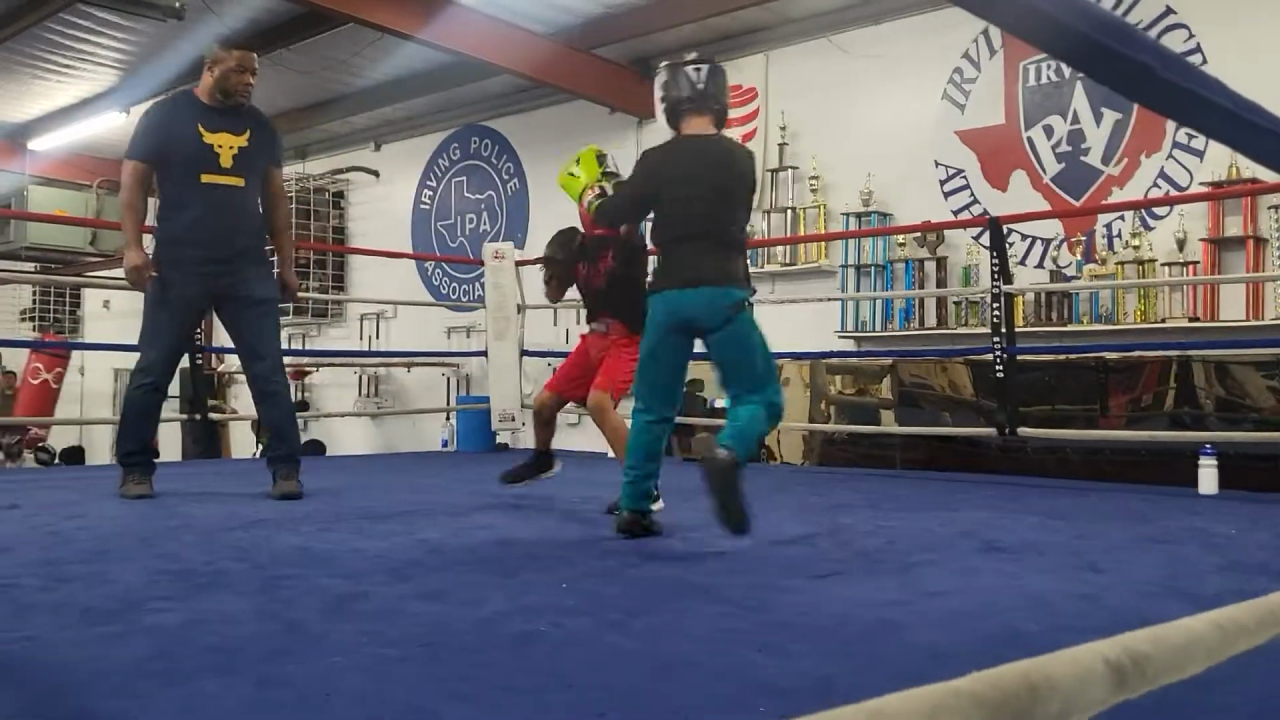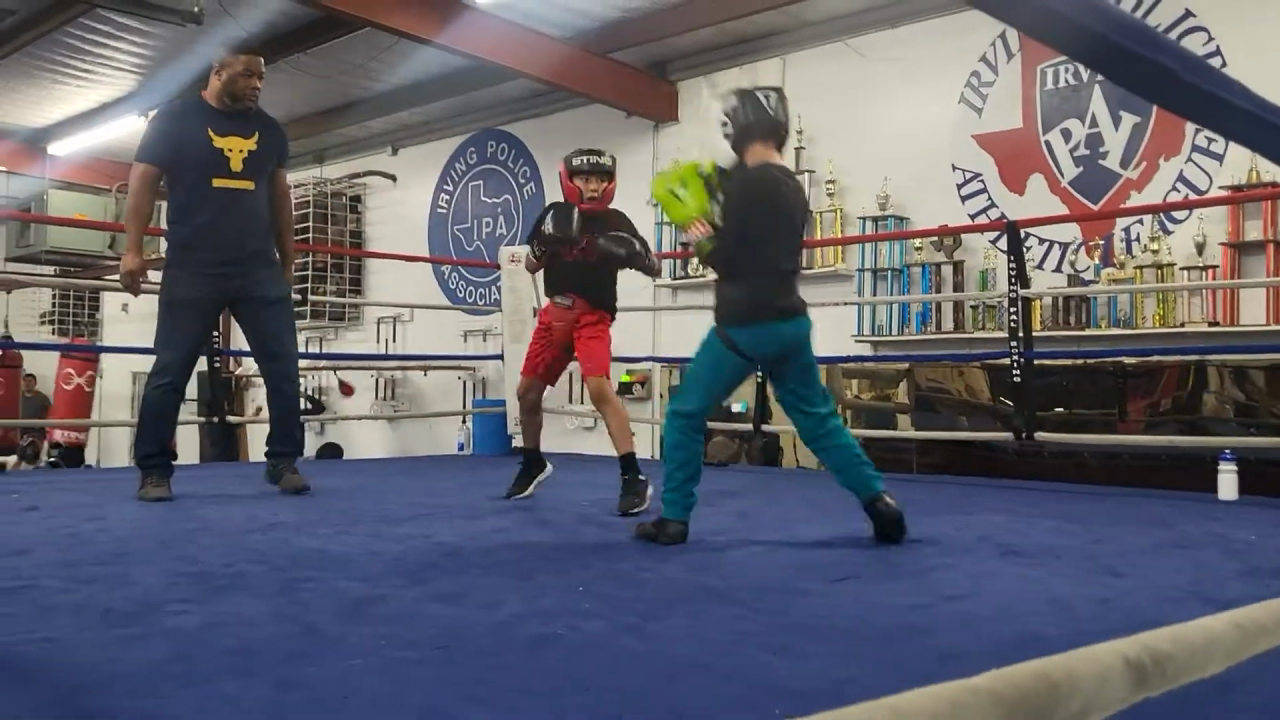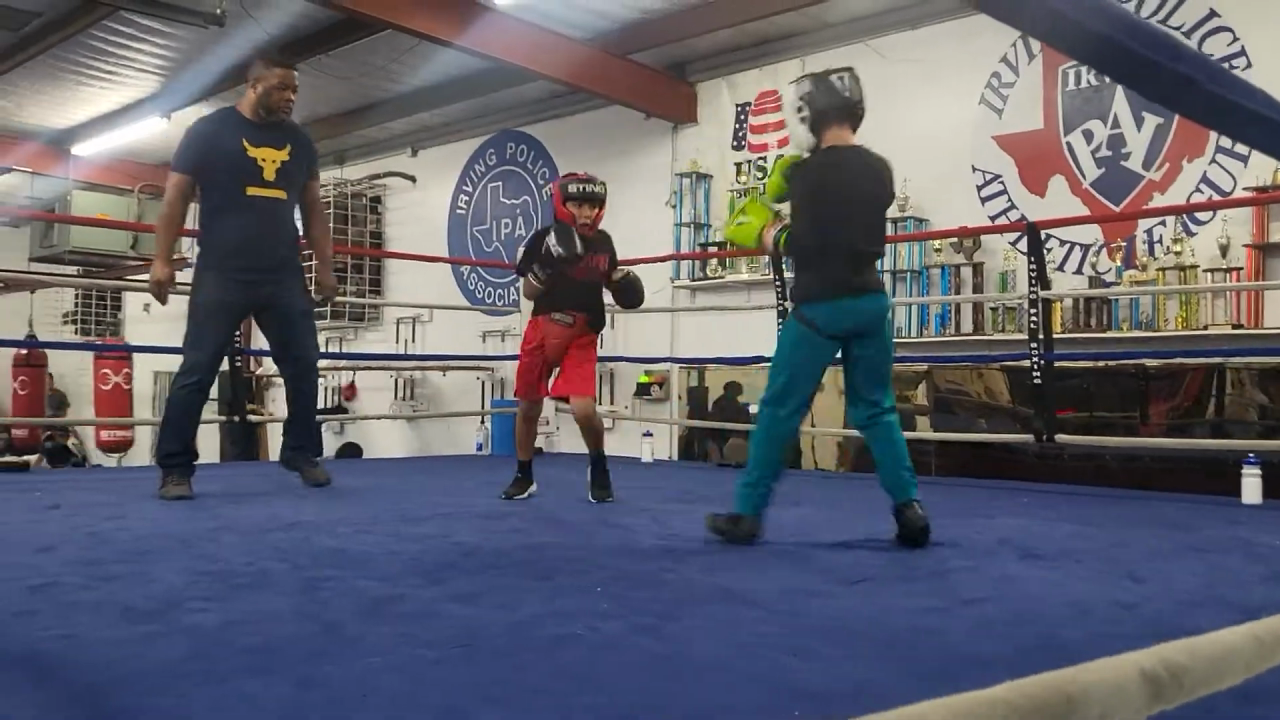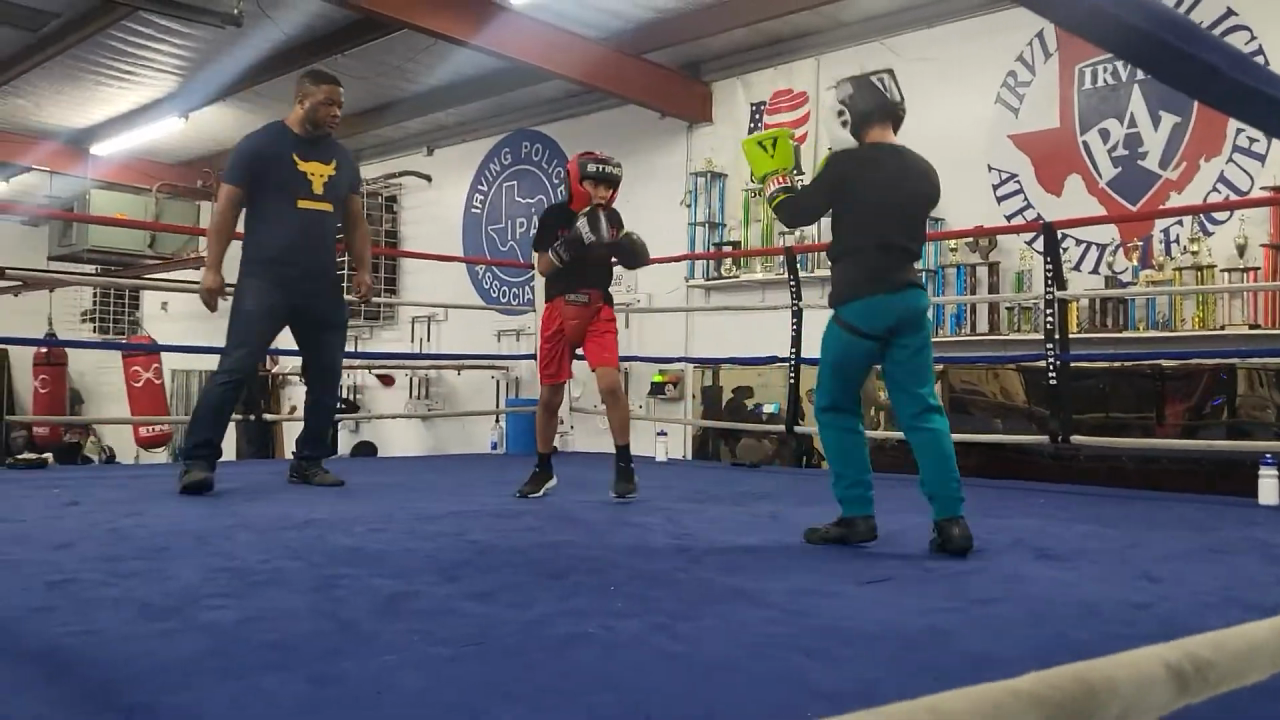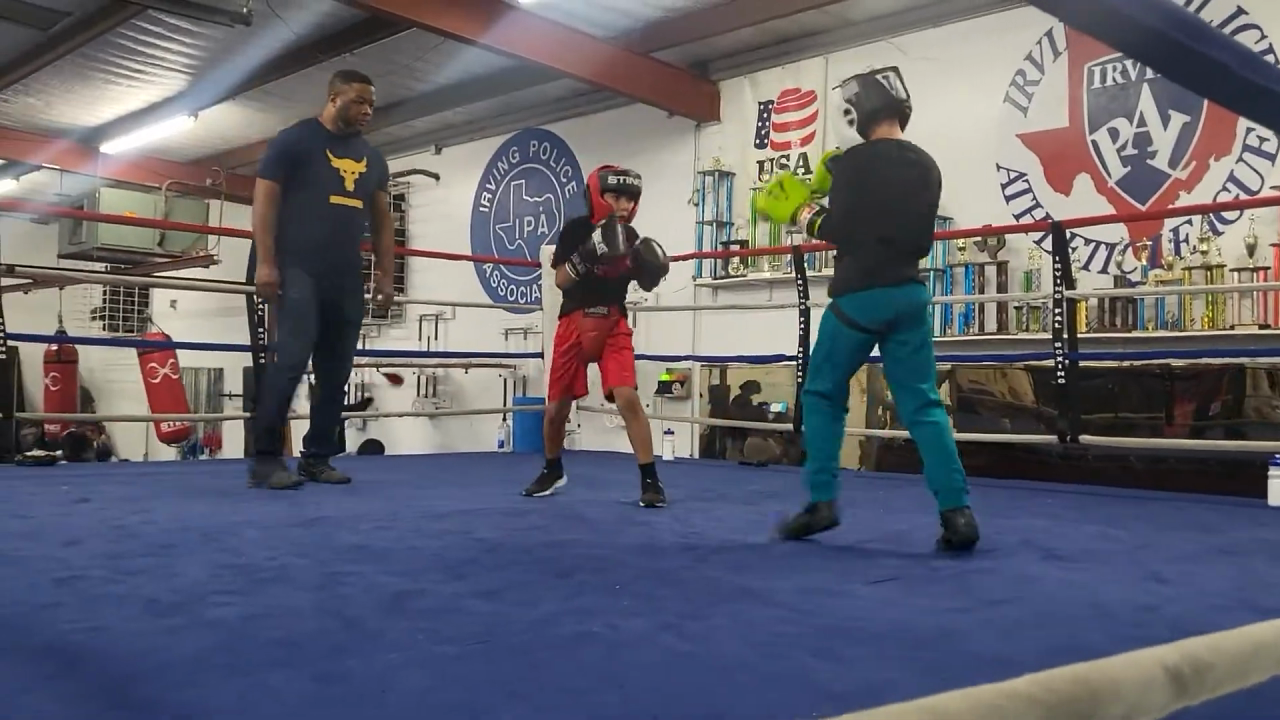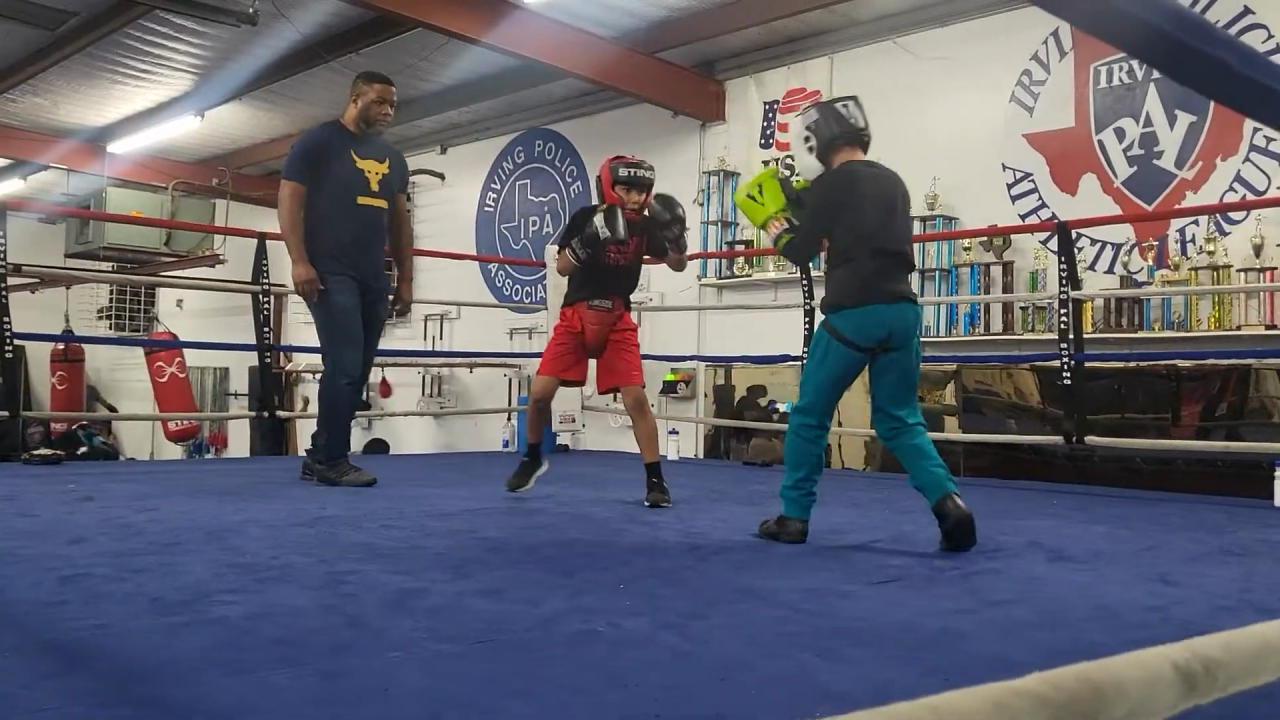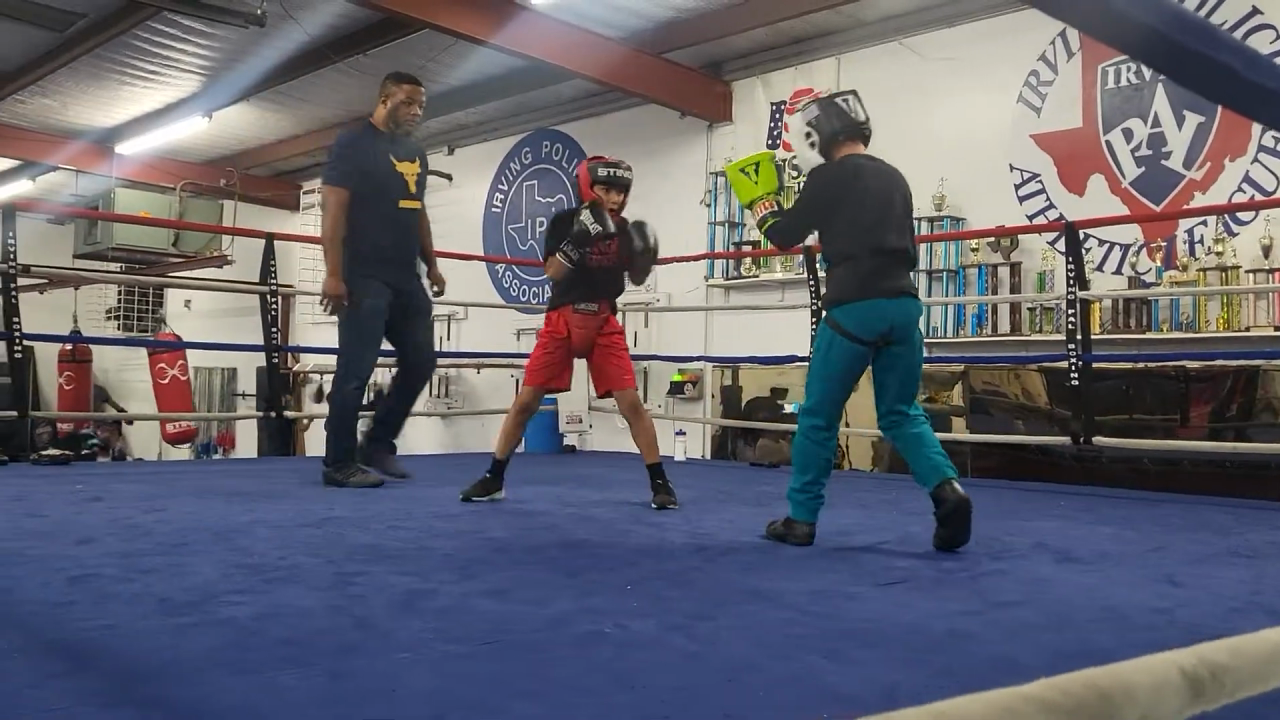
dt=0.2s
person 1, frame 1
left shoulder: (657, 160)
right shoulder: (738, 158)
left elbow: (613, 215)
left wrist: (590, 189)
left hip: (669, 297)
right hip: (723, 295)
left knee: (653, 408)
right knee: (758, 397)
left ankle: (636, 509)
right ankle: (726, 455)
person 1, frame 2
left shoulder: (746, 183)
right shoulder: (793, 190)
left elbow: (724, 255)
left wrist: (694, 223)
right wrist: (727, 192)
left hip: (741, 326)
right hip: (789, 323)
left knee: (685, 416)
right knee: (819, 419)
left ankle: (673, 517)
right ankle: (877, 501)
person 1, frame 3
left shoulder: (817, 172)
right shoulder: (880, 170)
left elbow: (805, 245)
left wrist: (764, 231)
left hip: (822, 306)
right hip: (869, 301)
left knee: (780, 410)
right knee: (875, 410)
left ankle: (746, 514)
right ankle: (908, 509)
person 1, frame 4
left shoulder: (846, 164)
right shoulder: (924, 172)
left elbow: (797, 212)
left wrist: (772, 173)
left hip: (859, 305)
right hip: (908, 298)
left knee: (835, 409)
right knee: (922, 412)
left ankle: (857, 516)
right ankle: (950, 521)
person 1, frame 5
left shoulder: (857, 160)
right shoulder: (926, 165)
left elbow: (835, 229)
left wrist: (798, 208)
left hip: (859, 296)
right hip: (909, 294)
left knee: (822, 395)
right knee: (922, 406)
left ankle: (822, 502)
right ankle: (957, 513)
person 1, frame 6
left shoulder: (831, 184)
right shoulder: (892, 182)
left elbow: (800, 252)
left wrist: (770, 218)
left hip: (853, 313)
right hip: (901, 310)
left knee: (809, 414)
right knee: (898, 421)
left ankle: (794, 516)
right ankle: (947, 501)
person 1, frame 7
left shoulder: (831, 176)
right shoulder: (894, 177)
left elbow: (785, 235)
left wrist: (758, 198)
left hip: (854, 308)
right hip: (903, 304)
left knee: (819, 414)
right knee: (902, 413)
left ankle: (802, 518)
right ankle: (945, 486)
person 2, frame 1
left shoulder: (261, 128)
right shoulder: (166, 116)
left elbow: (275, 198)
right elbow: (134, 180)
left wrist: (286, 263)
right wrist: (133, 246)
left hip: (248, 268)
right hip: (178, 267)
left knee: (268, 368)
right knee: (154, 367)
left ankle: (286, 467)
right ankle: (135, 467)
person 2, frame 2
left shoulder: (269, 130)
right shoulder: (173, 120)
left elbow: (279, 199)
right elbow: (142, 184)
left wrist: (286, 262)
right wrist: (132, 249)
left hip: (259, 268)
right hip: (191, 270)
left knee: (282, 363)
right knee: (171, 369)
left ankle: (284, 460)
right ankle: (154, 470)
person 2, frame 3
left shoulder: (299, 143)
right shoulder: (210, 131)
left elbow: (313, 210)
right elbow: (177, 194)
left wrist: (325, 266)
right wrist: (162, 259)
left hip: (285, 276)
right hip: (221, 275)
left knee: (303, 366)
right knee: (197, 371)
left ankle: (301, 452)
right ankle: (175, 469)
person 2, frame 4
left shoulder: (342, 159)
right shoulder: (260, 145)
left elbow: (354, 221)
right elbow: (226, 207)
left wrist: (363, 270)
right wrist: (212, 268)
left hip: (323, 286)
right hip: (265, 280)
left knee: (326, 376)
right knee: (236, 369)
left ankle: (308, 462)
right ankle: (198, 461)
person 2, frame 5
left shoulder: (372, 157)
right shoulder: (295, 140)
left elbow: (382, 220)
right elbow: (264, 201)
left wrist: (385, 274)
right wrist: (265, 262)
left hip: (347, 279)
right hip: (299, 270)
left knee: (334, 374)
right knee: (292, 358)
left ankle: (316, 457)
right ankle: (266, 456)
person 2, frame 6
left shoulder: (392, 157)
right shoulder: (318, 143)
left elbow: (400, 222)
right elbow: (289, 202)
left wrist: (405, 279)
right wrist: (300, 262)
left hip: (375, 278)
right hip: (330, 274)
left knee: (356, 372)
right knee: (345, 367)
left ankle: (318, 457)
right ankle: (331, 461)
person 2, frame 7
left shoulder: (415, 153)
right shoulder: (353, 145)
right elbow: (334, 210)
left wrist: (432, 265)
right wrist: (333, 274)
left hip: (406, 278)
right hip: (365, 278)
left knee: (420, 364)
right knee: (355, 371)
left ankle: (378, 446)
right ankle: (340, 463)
person 3, frame 1
left shoulder: (627, 238)
right shoulder: (577, 244)
right elbow: (554, 295)
right wrist: (553, 267)
left hip: (627, 339)
right hip: (596, 339)
left knee: (599, 404)
right knee: (543, 404)
left ankle: (644, 488)
right ankle: (542, 460)
person 3, frame 2
left shoulder: (616, 222)
right shoulder: (556, 213)
left elbow: (653, 269)
right elbow: (531, 266)
left wrist: (633, 254)
right wrist: (546, 242)
left hip: (594, 318)
right hip: (555, 314)
left knee: (598, 388)
right knee: (527, 392)
left ankle: (634, 477)
right ankle: (533, 464)
person 3, frame 3
left shoulder: (603, 241)
right shoulder: (544, 238)
left elbow: (612, 281)
right elbow: (529, 292)
left wrist: (624, 284)
right wrist: (548, 262)
left hip: (582, 335)
right hip: (542, 330)
left knee: (583, 409)
right knee: (528, 408)
left ankle: (599, 469)
right ankle: (524, 475)
person 3, frame 4
left shoulder: (612, 218)
right shoulder: (554, 215)
left elbow: (621, 255)
right elbow: (543, 268)
left wrist: (630, 251)
right wrist: (572, 241)
left hip: (598, 311)
right hip: (559, 311)
left knee: (610, 385)
right knee: (550, 395)
left ankle: (624, 465)
right ankle: (543, 470)
person 3, frame 5
left shoulder: (629, 236)
right shoulder: (576, 229)
left elbow: (645, 283)
right elbow: (560, 280)
left wrist: (652, 270)
right wrist: (588, 253)
left hip: (614, 325)
right hip: (574, 324)
left knee: (628, 399)
right knee: (556, 408)
left ankle: (650, 480)
right ankle: (552, 471)
person 3, frame 6
left shoulder: (645, 226)
right shoulder: (585, 217)
left elbow: (679, 265)
right elbow: (562, 267)
left wrist: (676, 233)
right wrist: (589, 239)
left hip: (618, 320)
right hip: (576, 316)
left knee: (635, 398)
right knee: (540, 392)
left ankle: (655, 480)
right ankle: (532, 458)
person 3, frame 7
left shoulder: (622, 228)
right shoulder: (565, 220)
left elbow: (638, 277)
right elbow: (553, 272)
left wrist: (643, 257)
right wrist: (578, 239)
left hip: (604, 323)
right hip: (561, 319)
left knee: (630, 401)
right knee: (526, 400)
left ankle: (659, 480)
right ankle: (494, 477)
